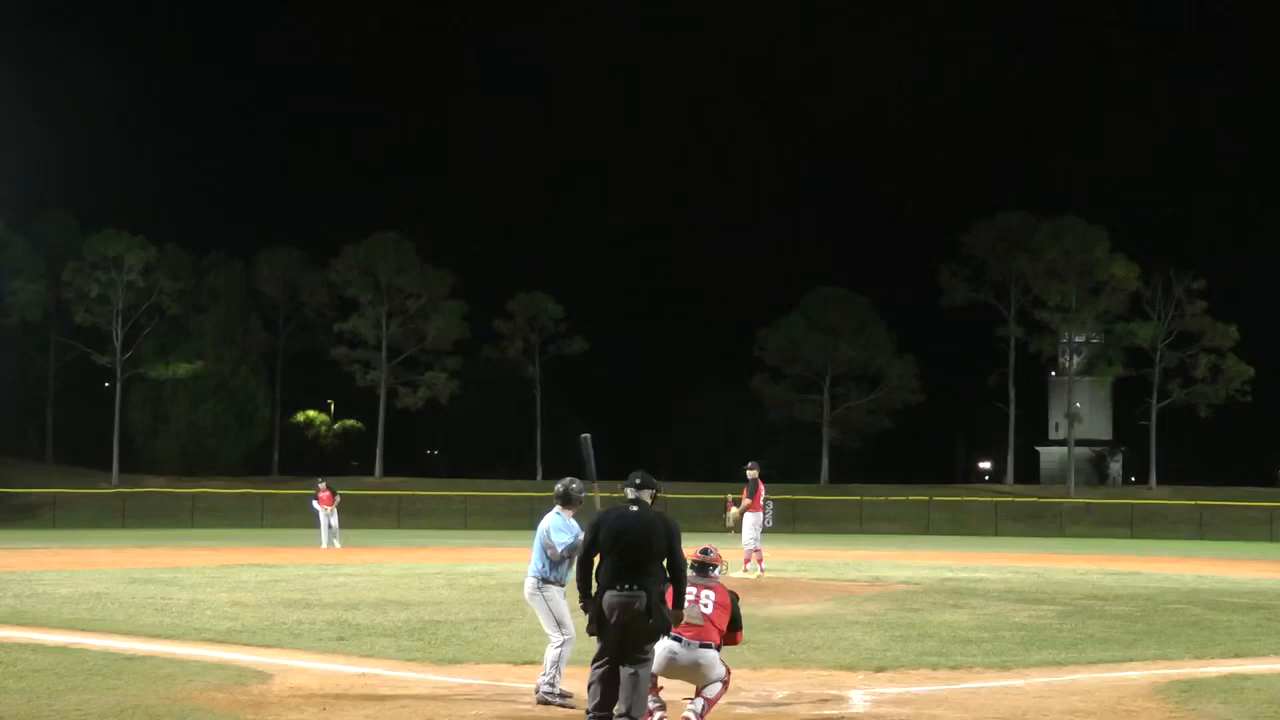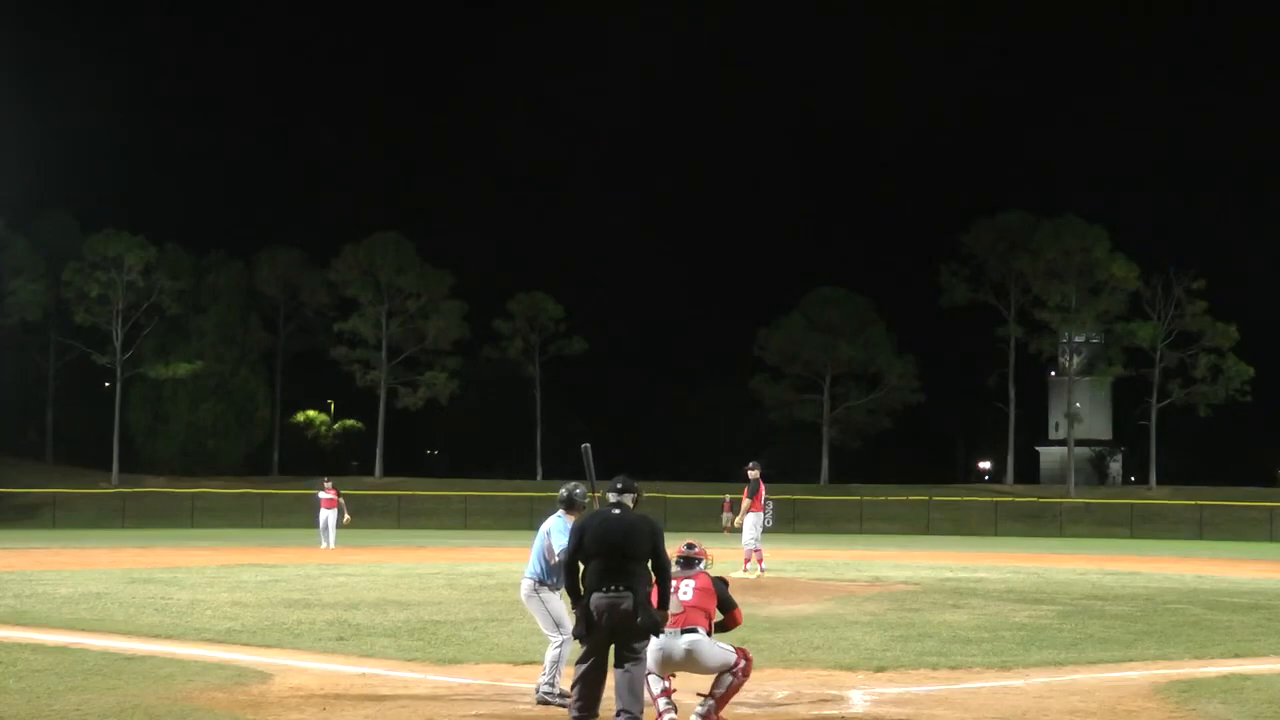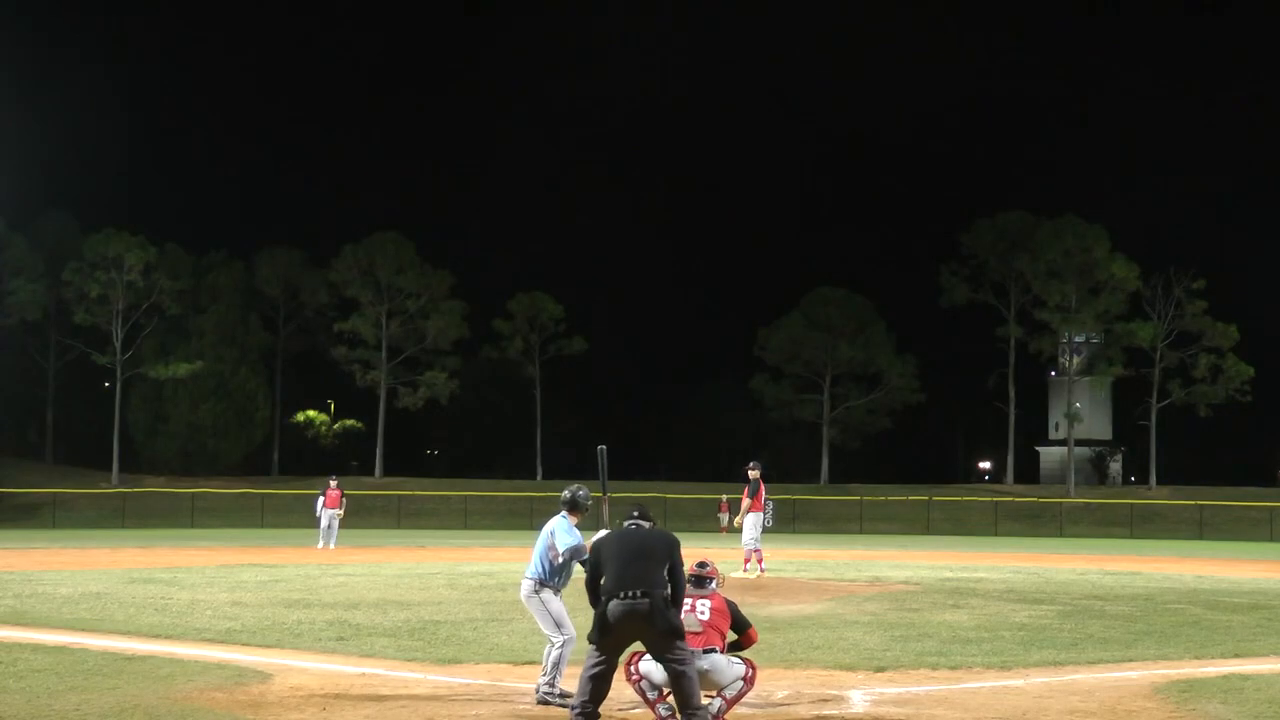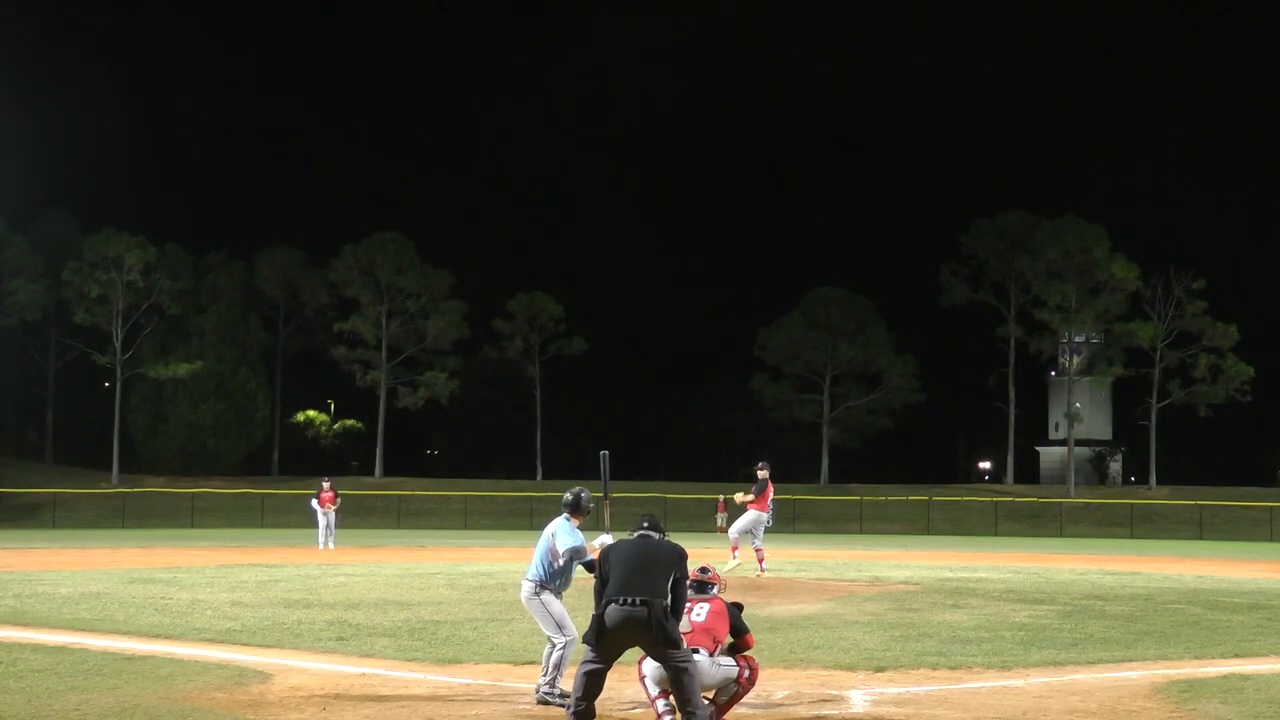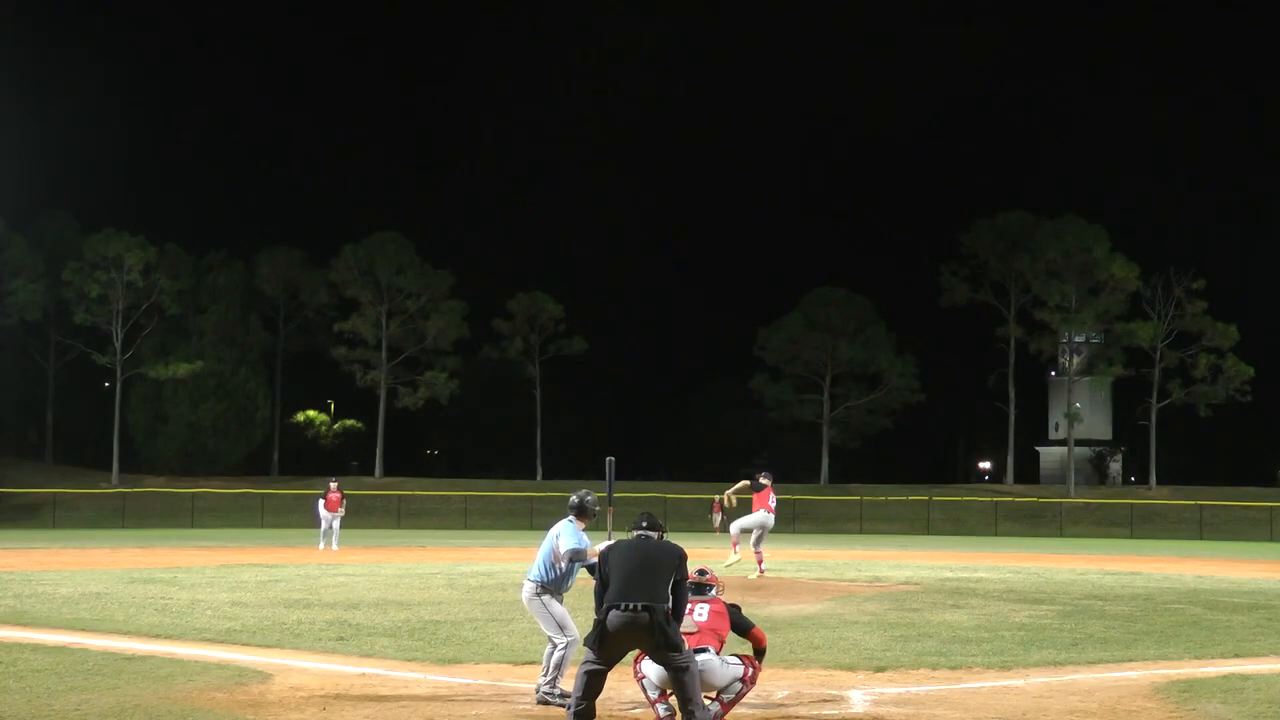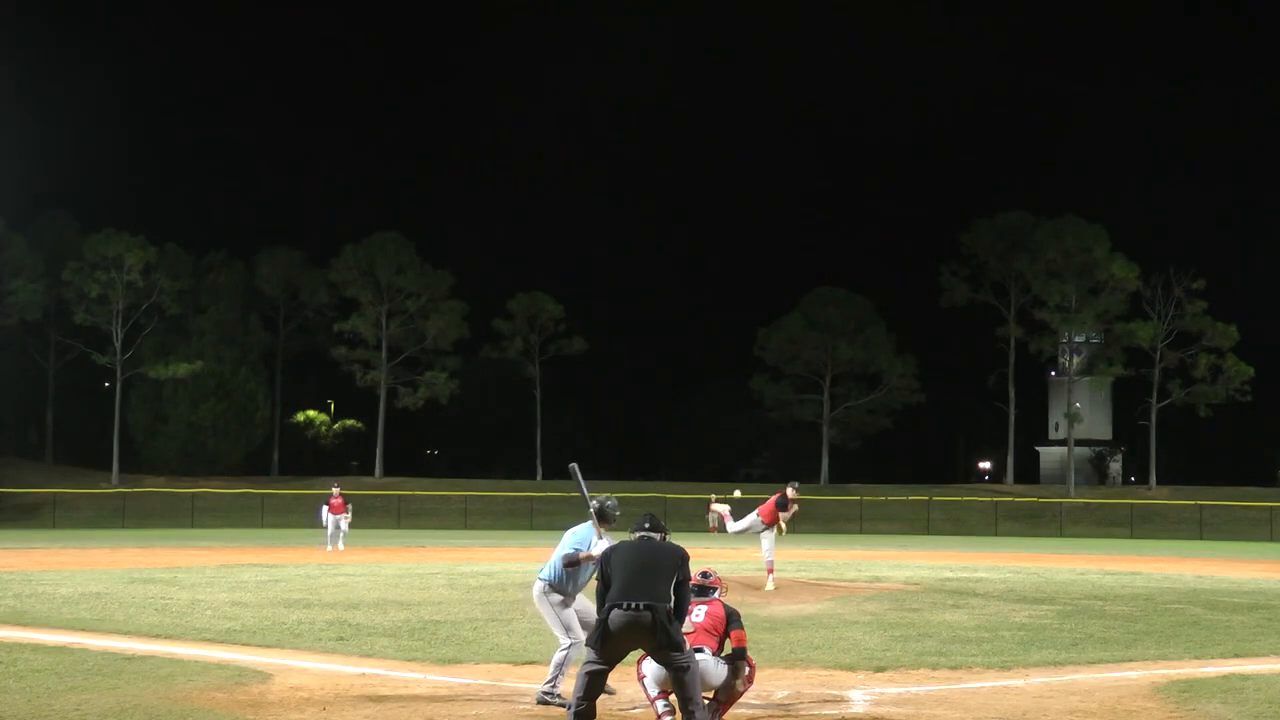
dt=0.7s
person 1, frame 1
left shoulder: (570, 522)
right shoulder: (554, 521)
left elbow: (584, 549)
right elbow: (570, 550)
left hip: (554, 586)
right hip: (543, 586)
left knee: (560, 635)
right knee: (565, 636)
left ankle: (546, 684)
right ankle: (547, 691)
person 1, frame 2
left shoulder: (570, 526)
right shoulder: (557, 523)
right elbow: (565, 554)
left hip: (547, 588)
right hip: (537, 587)
left knee: (561, 635)
right knee: (563, 635)
left ankle: (547, 684)
right ankle: (547, 692)
person 1, frame 3
left shoulder: (571, 529)
right shoulder: (561, 524)
right elbow: (572, 553)
right wrist: (596, 540)
left hip: (547, 589)
right hip: (538, 589)
left knee: (558, 636)
right knee: (566, 636)
left ankle: (546, 685)
right ankle: (547, 691)
person 1, frame 4
left shoulder: (575, 532)
right shoulder: (562, 526)
left elbow: (591, 567)
right elbow: (571, 553)
right wrist: (597, 543)
left hip: (548, 591)
right hip: (538, 590)
left knee: (558, 638)
right knee: (567, 637)
left ankle: (546, 685)
right ankle: (548, 691)
person 1, frame 5
left shoulder: (580, 535)
right shoulder: (568, 528)
right elbow: (571, 555)
right wrist: (599, 549)
left hip: (547, 592)
right hip: (539, 592)
left knee: (559, 638)
right knee: (569, 638)
left ankle: (545, 684)
right ankle: (547, 692)
person 1, frame 6
left shoulder: (601, 539)
right shoulder: (582, 533)
right elbow: (566, 560)
right wrist: (592, 554)
left hip: (567, 592)
right hip: (549, 591)
left knee: (597, 626)
right knee: (573, 639)
right ankle: (548, 692)
person 2, frame 1
left shoulder: (603, 518)
right shoulder: (665, 524)
left elbow: (585, 560)
right elbow: (678, 567)
left wrist: (585, 597)
right wrist: (678, 606)
left hip: (609, 599)
right hip: (646, 601)
left knee: (605, 660)
right knee: (637, 663)
person 2, frame 2
left shoulder: (586, 523)
right shoulder: (648, 525)
left elbow: (570, 565)
right elbow: (662, 568)
left wrist: (577, 600)
right wrist: (663, 606)
left hip: (596, 601)
right hip: (634, 602)
left knee: (590, 661)
right knee: (631, 662)
person 2, frame 3
left shoulder: (602, 543)
right shoulder: (667, 539)
left elbow: (592, 583)
right elbow: (677, 581)
left wrist: (602, 613)
right wrist: (673, 614)
left hip: (615, 608)
right hip: (654, 607)
left knee: (598, 663)
right knee: (680, 662)
person 2, frame 4
left shoulder: (611, 550)
right shoulder: (675, 551)
left elbow: (599, 593)
right elbow: (679, 596)
left wrist: (604, 623)
right wrist: (670, 626)
left hip: (614, 613)
right hip: (653, 616)
left knee: (592, 663)
right knee: (681, 664)
person 2, frame 5
left shoulder: (610, 551)
right shoulder: (675, 552)
left elbow: (599, 596)
right elbow: (680, 598)
left wrist: (605, 624)
right wrist: (672, 629)
left hip: (615, 618)
right hip: (655, 619)
left knee: (593, 665)
right knee: (683, 664)
person 2, frame 6
left shoulder: (612, 552)
right shoulder: (677, 553)
left elbow: (601, 595)
right elbow: (683, 597)
left wrist: (605, 625)
right wrist: (674, 628)
left hip: (617, 617)
right hip: (656, 619)
left knee: (593, 666)
right knee: (684, 665)
